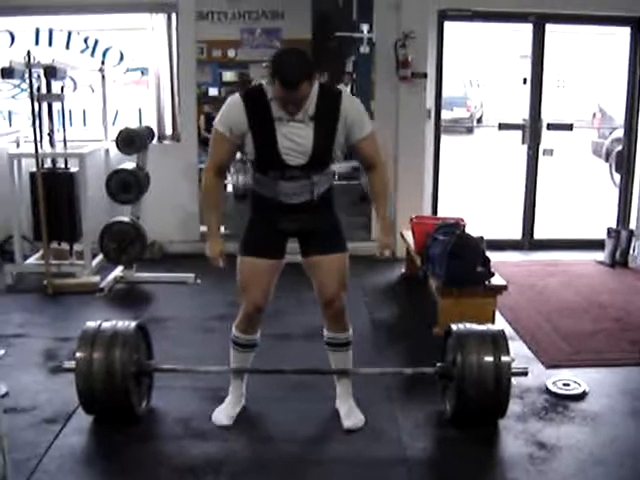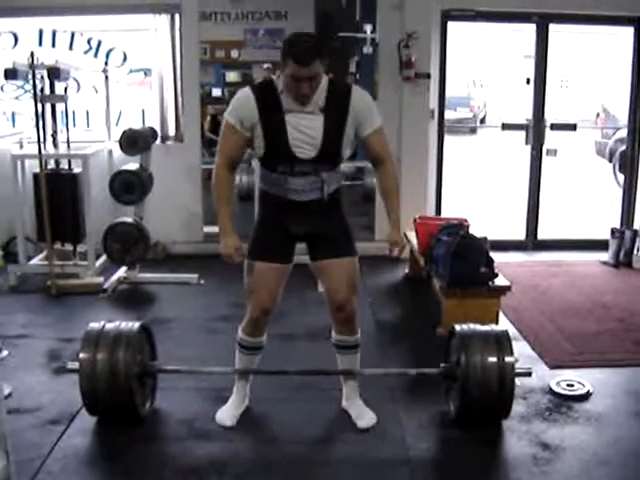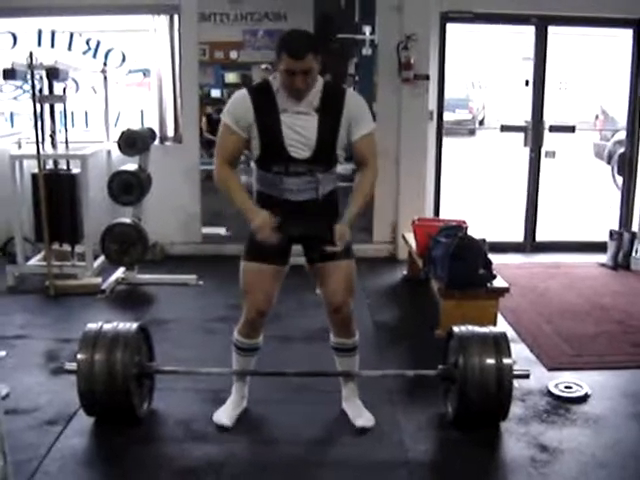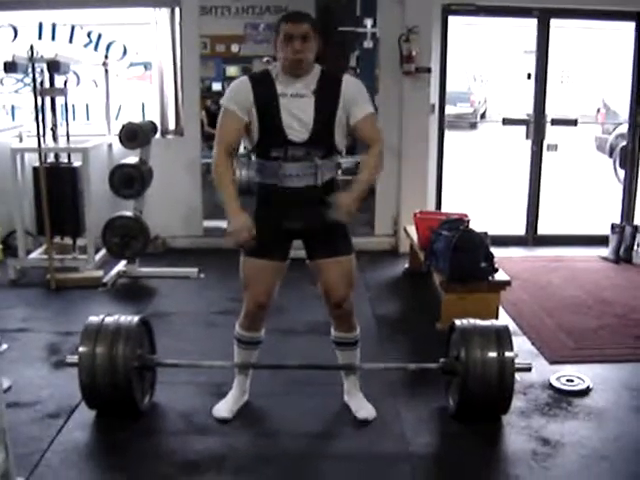
dt=0.5s
person 1, frame 1
left shoulder: (344, 106)
right shoulder: (241, 108)
left elbow: (374, 166)
right elbow: (215, 172)
left wrist: (385, 227)
right wrist: (214, 233)
left hip: (319, 212)
right hip: (267, 213)
left knee: (333, 303)
right knee: (251, 307)
left ankle: (344, 394)
right ankle: (235, 391)
person 1, frame 2
left shoulder: (354, 101)
right shoulder: (251, 101)
left elbow: (383, 162)
right elbow: (225, 167)
left wrist: (395, 224)
right wrist: (227, 231)
left hip: (328, 214)
right hip: (275, 215)
left knee: (344, 306)
right knee: (259, 310)
left ankle: (351, 394)
right ankle: (240, 392)
person 1, frame 3
left shoulder: (347, 102)
right shoulder: (247, 102)
left elbow: (370, 166)
right elbow: (223, 166)
left wrist: (347, 220)
right wrist: (253, 213)
left hip: (326, 218)
right hip: (270, 217)
left knee: (341, 308)
right knee: (254, 311)
left ankle: (350, 395)
right ankle: (238, 393)
person 1, frame 4
left shoulder: (346, 88)
right shoulder: (246, 89)
left elbow: (375, 147)
right elbow: (223, 155)
left wrist: (355, 194)
right wrist: (234, 211)
left hip: (325, 208)
right hip: (268, 210)
left knee: (341, 303)
right knee: (255, 305)
left ankle: (352, 388)
right ankle: (240, 387)
